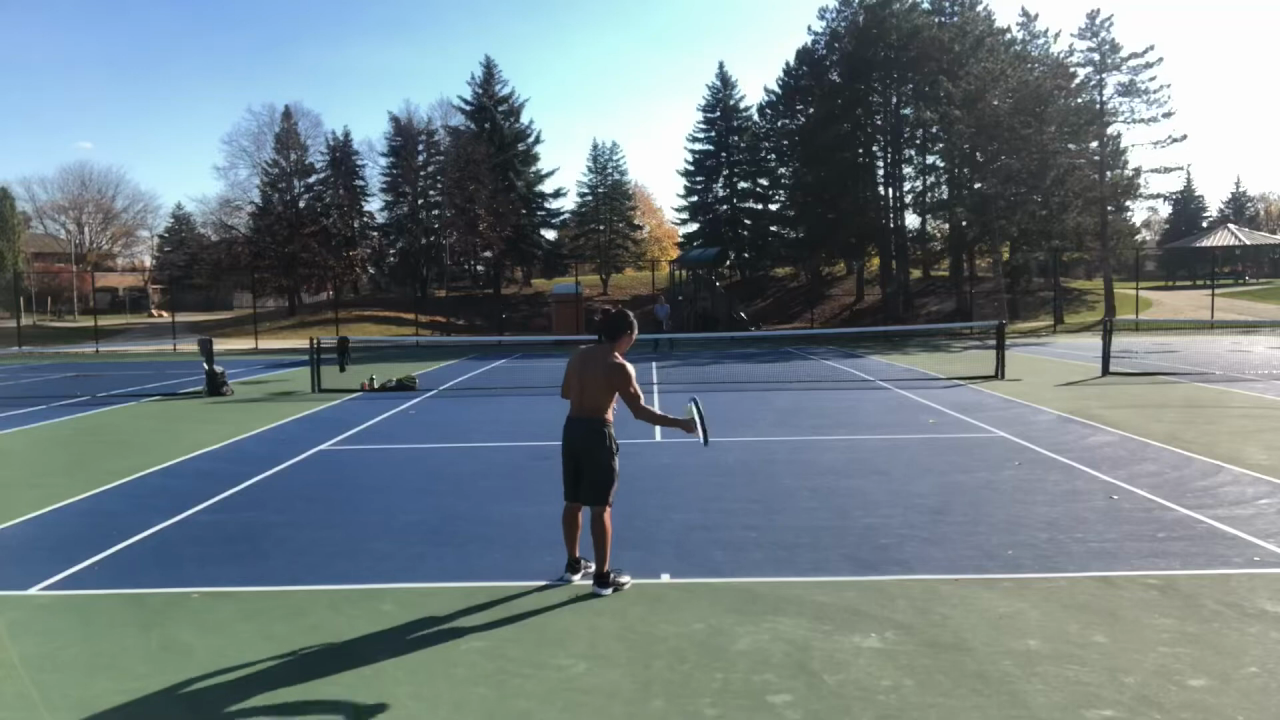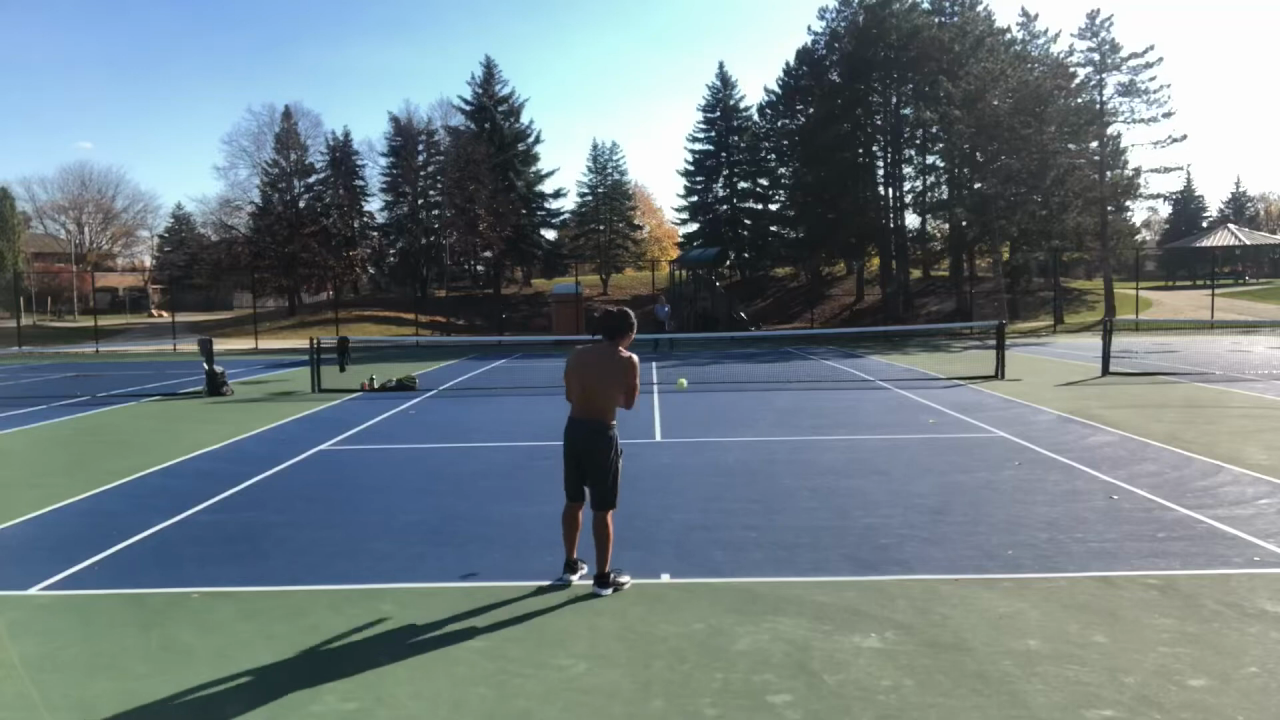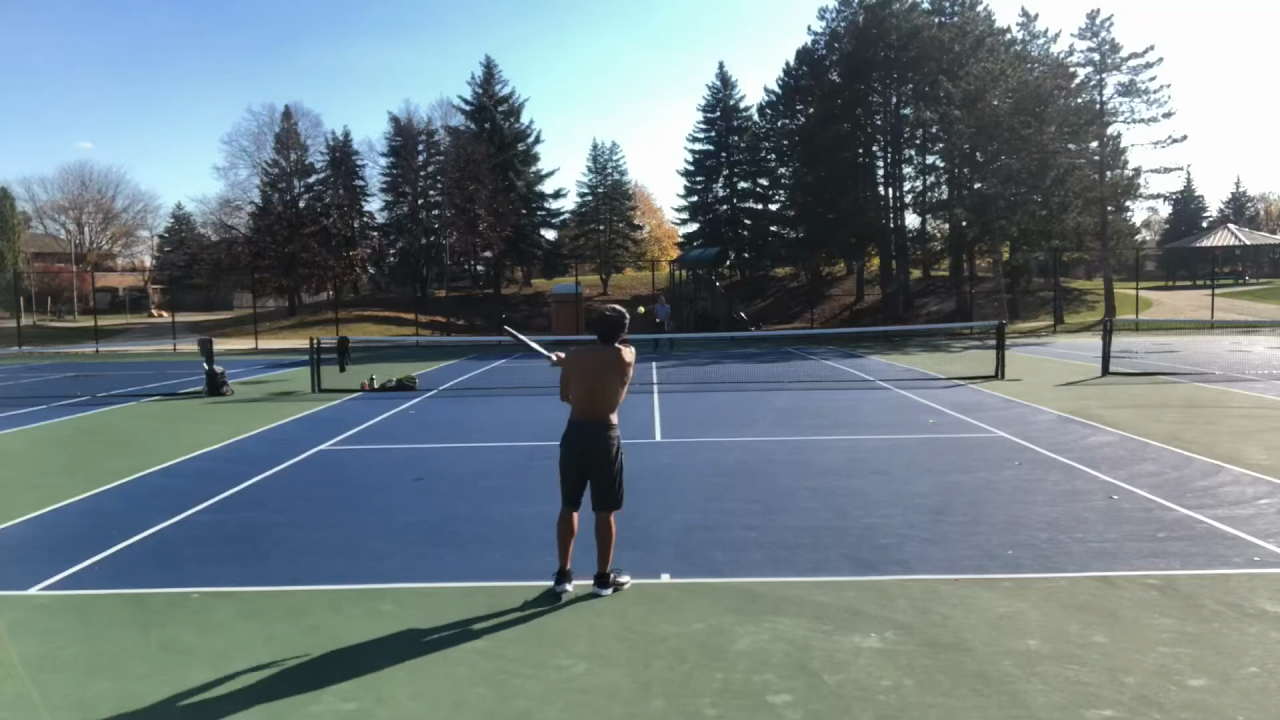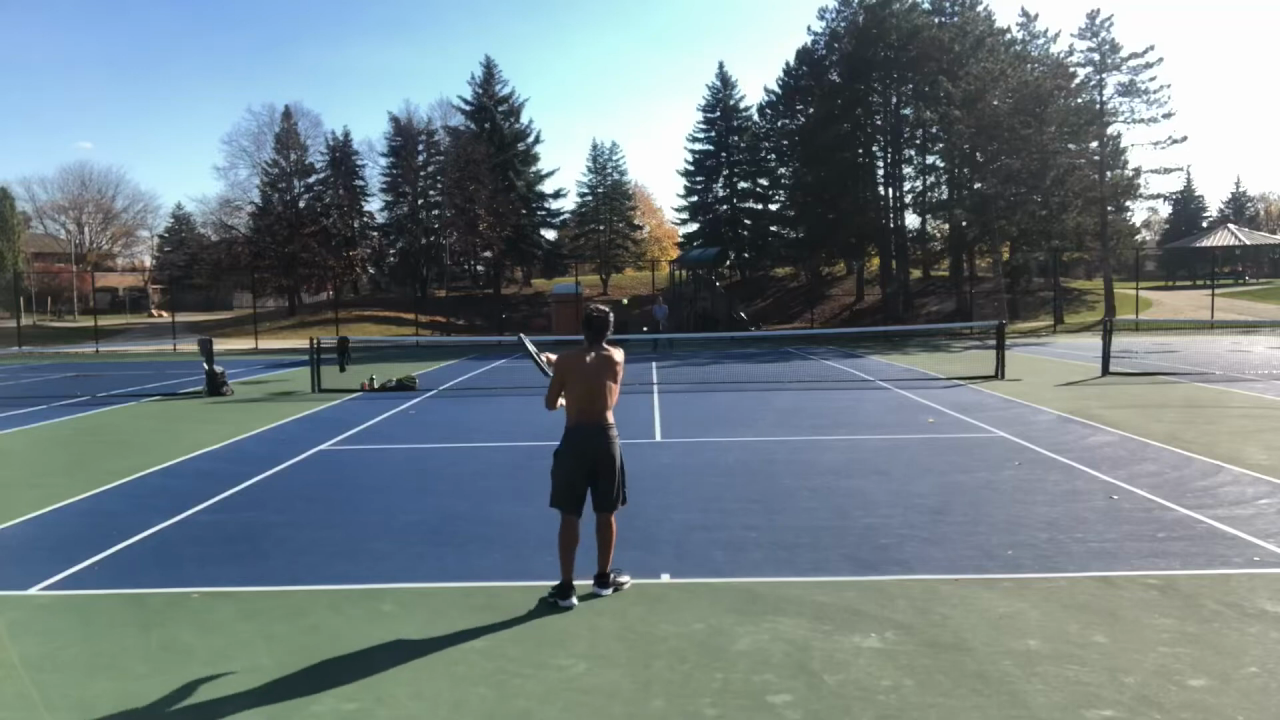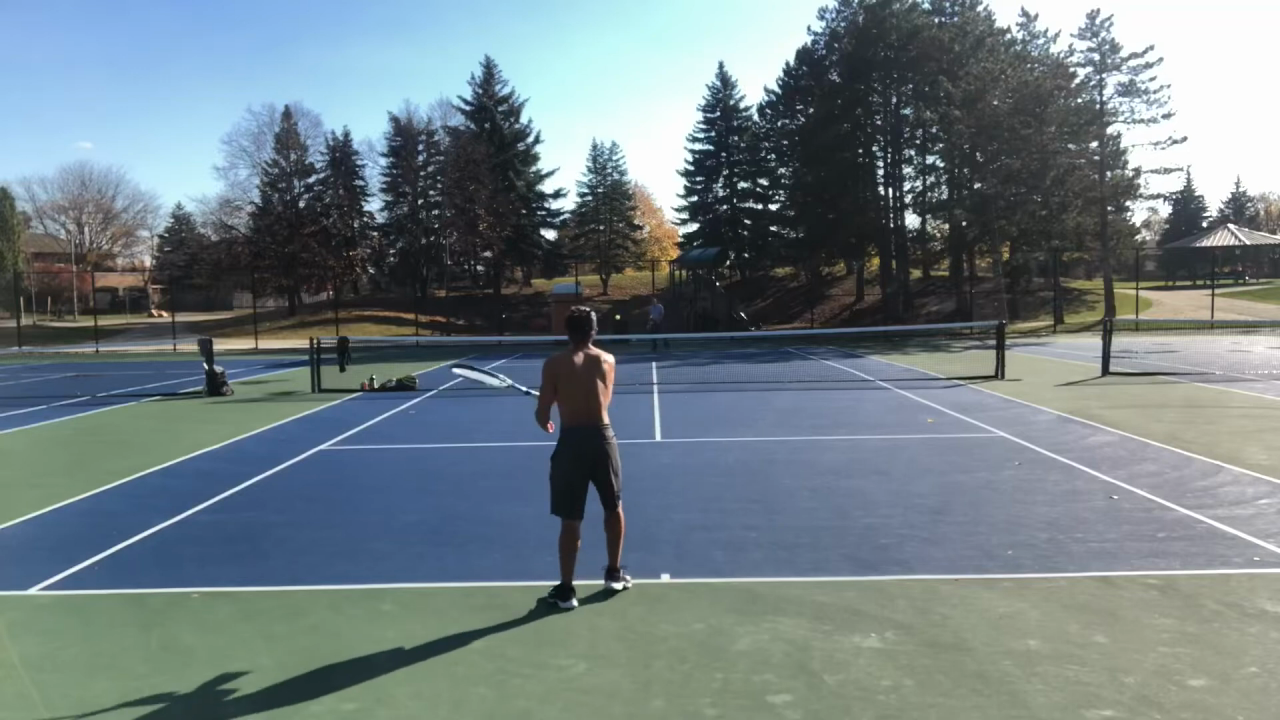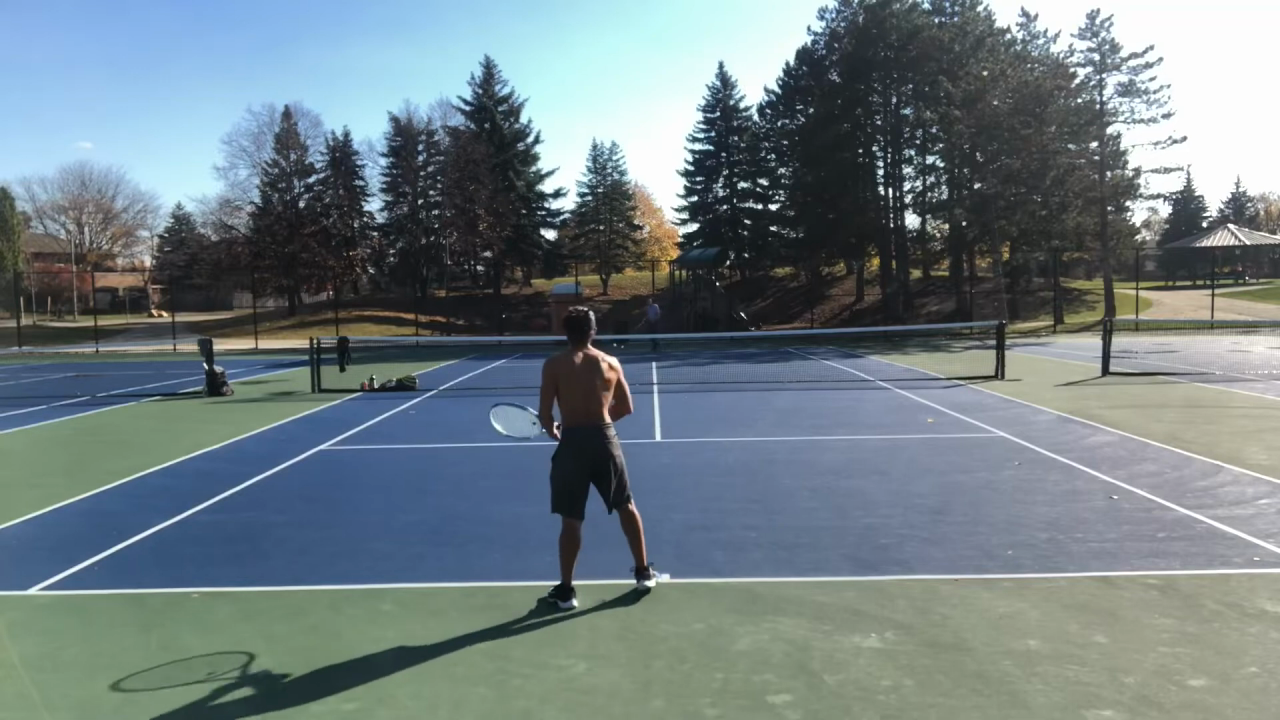
dt=0.2s
person 1, frame 1
left shoulder: (579, 355)
right shoulder: (619, 366)
right elbow: (639, 410)
right wrist: (677, 422)
left hip: (572, 428)
right hip: (597, 433)
left knee: (573, 502)
right knee: (600, 507)
left ankle: (573, 564)
right ankle: (603, 576)
person 1, frame 2
left shoulder: (577, 356)
right shoulder: (628, 362)
left elbow: (571, 397)
right elbow: (628, 403)
left hip: (572, 431)
right hip: (597, 436)
left knee: (574, 502)
right knee: (603, 510)
left ankle: (570, 565)
right ankle: (604, 578)
person 1, frame 3
left shoulder: (575, 357)
right shoulder: (627, 356)
left elbow: (565, 396)
left hip: (575, 433)
right hip: (605, 436)
left knee: (569, 508)
right knee: (605, 512)
left ankle: (563, 575)
right ankle: (603, 577)
person 1, frame 4
left shoulder: (565, 360)
right shoulder: (617, 357)
left elbow: (550, 403)
left hip: (575, 439)
right hip: (606, 438)
left knee: (569, 517)
right knee: (606, 513)
left ankle: (566, 587)
right ankle: (603, 577)
person 1, frame 5
left shoulder: (554, 364)
right shoulder: (608, 361)
left elbow: (542, 413)
left wrist: (545, 423)
left hip: (571, 442)
right hip: (603, 438)
left knee: (570, 520)
right knee: (613, 508)
left ankle: (566, 589)
right ankle: (613, 573)
person 1, frame 6
left shoulder: (554, 365)
right shoulder: (611, 363)
left elbow: (545, 413)
right elbow: (626, 409)
left wrist: (552, 431)
left hip: (573, 442)
right hip: (605, 438)
left knee: (571, 520)
right knee: (626, 506)
left ankle: (565, 589)
right ankle: (643, 571)
